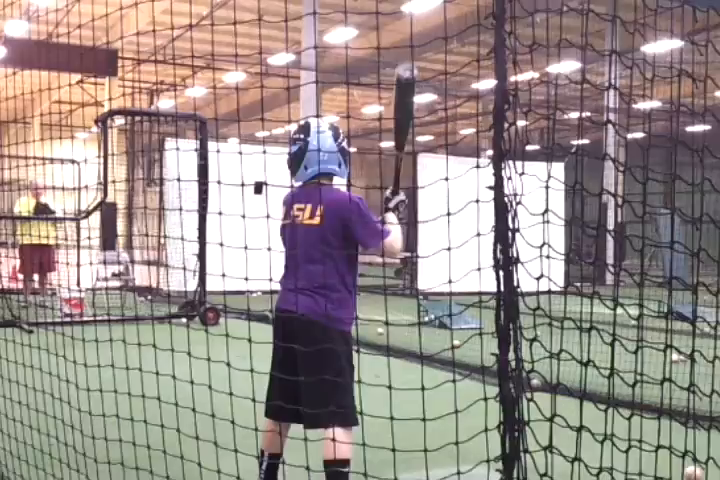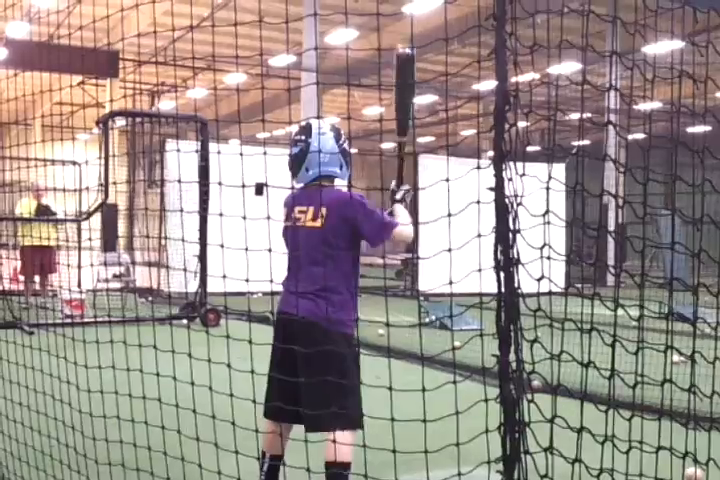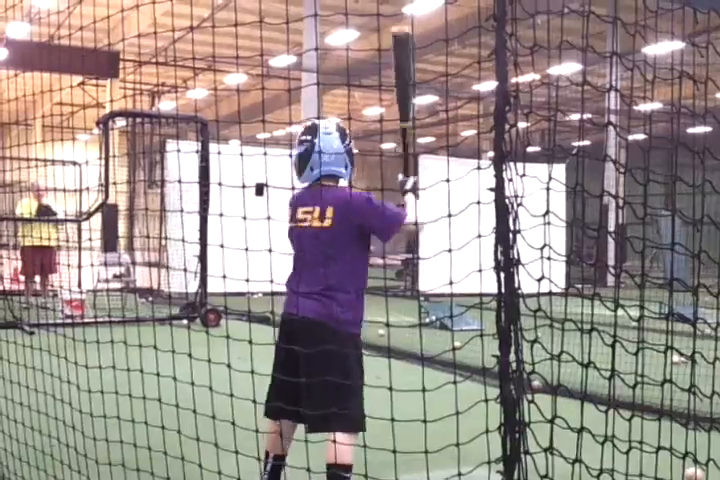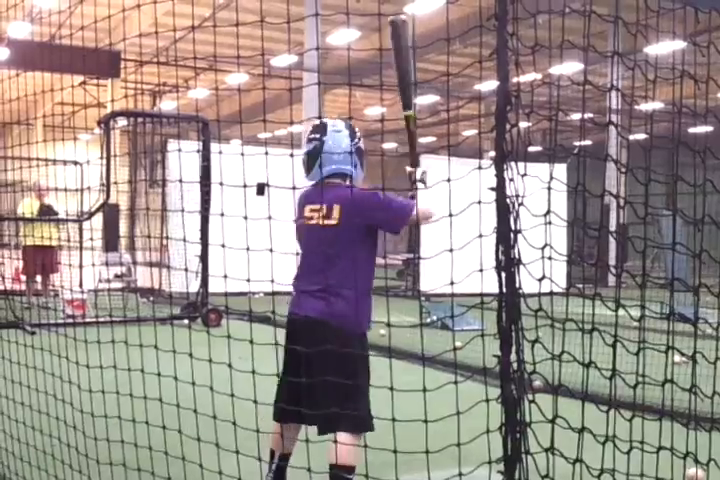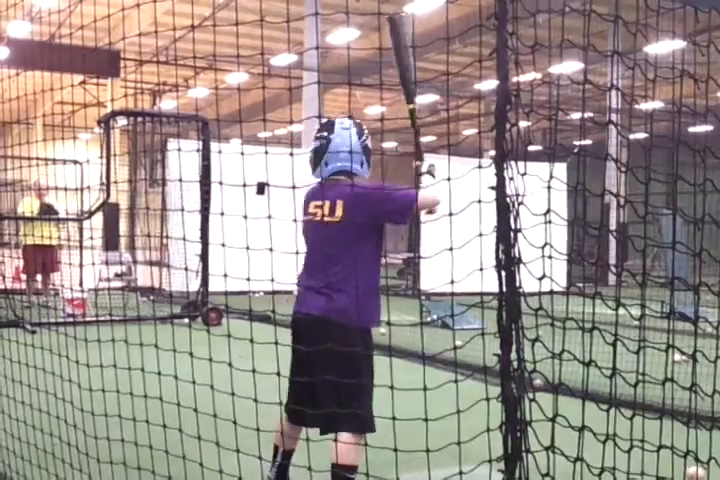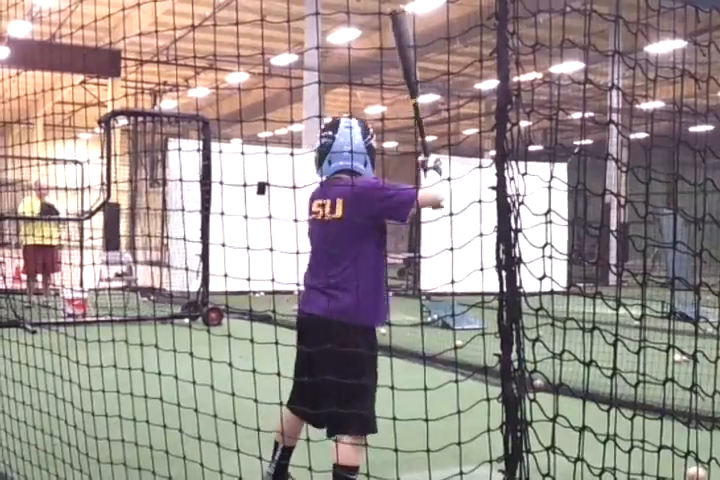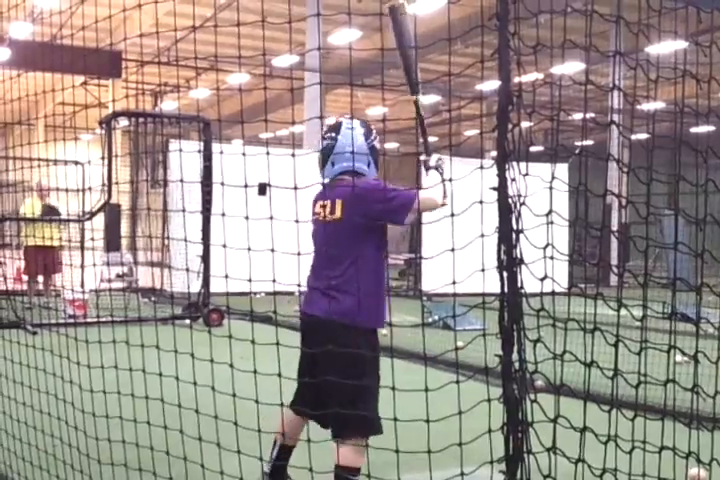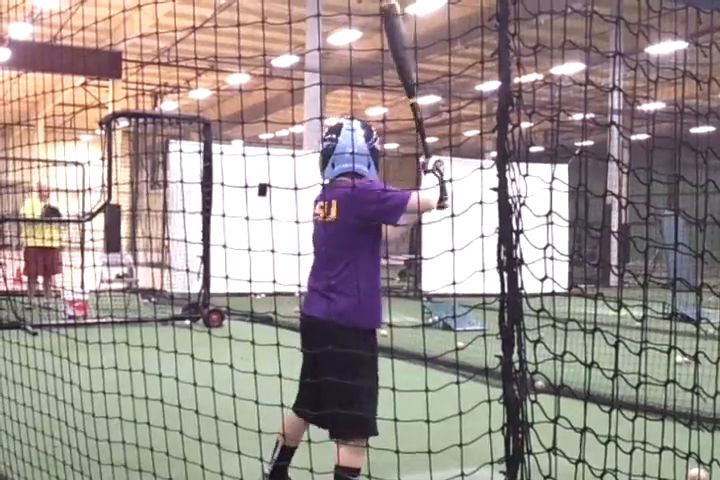
dt=0.1s
person 1, frame 1
left shoulder: (291, 202)
right shoulder: (345, 203)
right elbow: (393, 246)
left wrist: (375, 216)
right wrist: (392, 210)
left hip: (288, 314)
right hip: (326, 320)
left knee: (280, 408)
right knee: (337, 416)
person 1, frame 2
left shoulder: (292, 203)
right shoulder: (348, 203)
right elbow: (405, 234)
left wrist: (376, 216)
right wrist: (399, 204)
left hip: (289, 317)
right hip: (329, 323)
left knee: (281, 409)
right knee: (341, 419)
person 1, frame 3
left shoulder: (298, 203)
right shoulder: (354, 203)
right elbow: (412, 223)
left wrist: (378, 213)
left hip: (295, 318)
right hip: (335, 324)
left knee: (285, 409)
right knee: (343, 421)
person 1, frame 4
left shoulder: (306, 201)
right shoulder: (362, 200)
right elbow: (424, 213)
left wrist: (386, 207)
left hip: (301, 317)
right hip: (341, 323)
left knee: (291, 409)
right knee: (349, 420)
person 1, frame 5
left shoulder: (313, 197)
right shoulder: (365, 195)
right elbow: (432, 201)
left wrist: (403, 202)
left hip: (307, 314)
right hip: (345, 320)
left knee: (298, 405)
right knee: (351, 419)
person 1, frame 6
left shoulder: (318, 196)
right shoulder: (366, 193)
right elbow: (434, 198)
left wrist: (405, 200)
left hip: (311, 314)
right hip: (349, 320)
left knee: (302, 401)
right knee: (353, 419)
person 1, frame 7
left shoulder: (324, 197)
right shoulder: (365, 193)
right elbow: (433, 200)
left wrist: (412, 208)
right wrist: (435, 173)
left hip: (315, 315)
right hip: (349, 321)
left knee: (304, 401)
right knee: (356, 421)
person 1, frame 8
left shoulder: (325, 198)
right shoulder: (361, 194)
left elbow: (383, 234)
right elbow: (427, 201)
left wrist: (410, 213)
right wrist: (431, 175)
left hip: (315, 316)
right hip: (348, 322)
left knee: (307, 403)
right knee: (355, 422)
person 2, frame 1
left shoulder: (47, 202)
right shoulder: (23, 201)
right elbow: (18, 216)
left wrist: (50, 213)
right wrist: (34, 213)
left hip: (46, 242)
right hip: (29, 241)
left knee: (44, 272)
right knee: (28, 272)
left ankle: (43, 298)
right ankle: (26, 299)
person 2, frame 2
left shoulder: (48, 204)
right shoulder: (24, 202)
right elbow: (20, 218)
left wrist: (51, 215)
right wrist: (35, 214)
left hip: (47, 243)
right hip: (30, 243)
left knee: (45, 273)
right knee: (29, 274)
left ankle: (44, 300)
right ankle: (27, 300)
person 2, frame 3
left shoulder: (48, 204)
right shoulder: (24, 203)
right elbow: (20, 218)
left wrist: (51, 215)
right wrist: (36, 215)
left hip: (48, 244)
right hip: (30, 244)
left knee: (45, 273)
right knee: (30, 274)
left ankle: (44, 300)
right ankle: (28, 300)
person 2, frame 4
left shoulder: (50, 204)
right shoulder: (26, 203)
right elbow: (22, 218)
left wrist: (53, 215)
right wrist: (37, 215)
left hip: (49, 244)
right hip: (32, 244)
left knee: (47, 273)
right knee: (31, 273)
left ankle: (46, 299)
right ankle: (29, 300)
person 2, frame 5
left shoulder: (50, 203)
right shoulder: (26, 202)
right elbow: (22, 217)
left wrist: (54, 215)
right wrist: (38, 214)
left hip: (50, 243)
right hip: (32, 243)
left knee: (47, 272)
right knee: (31, 273)
left ankle: (46, 299)
right ankle: (30, 299)
person 2, frame 6
left shoulder: (51, 203)
right shoulder: (27, 202)
right elbow: (23, 217)
left wrist: (54, 215)
right wrist: (39, 214)
left hip: (50, 243)
right hip: (32, 243)
left knee: (48, 272)
right knee: (32, 273)
left ankle: (46, 298)
right ankle: (30, 299)
person 2, frame 7
left shoulder: (52, 204)
right shoulder: (29, 202)
right elbow: (25, 219)
left wrist: (56, 216)
right wrist: (41, 215)
left hip: (51, 244)
right hip: (33, 243)
left knee: (49, 273)
right knee: (33, 273)
left ankle: (47, 299)
right ankle: (31, 300)
person 2, frame 8
left shoulder: (53, 205)
right shoulder: (29, 203)
right elbow: (26, 220)
left wrist: (56, 217)
right wrist: (42, 216)
left hip: (51, 244)
right hip: (34, 244)
left knee: (49, 274)
right knee: (32, 274)
left ankle: (47, 300)
right ankle: (31, 300)
